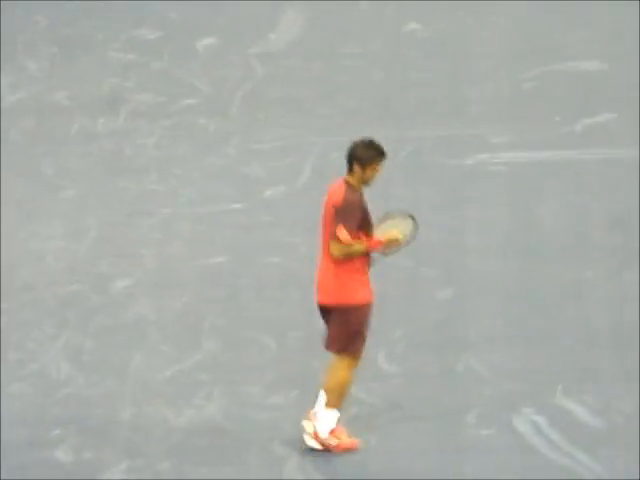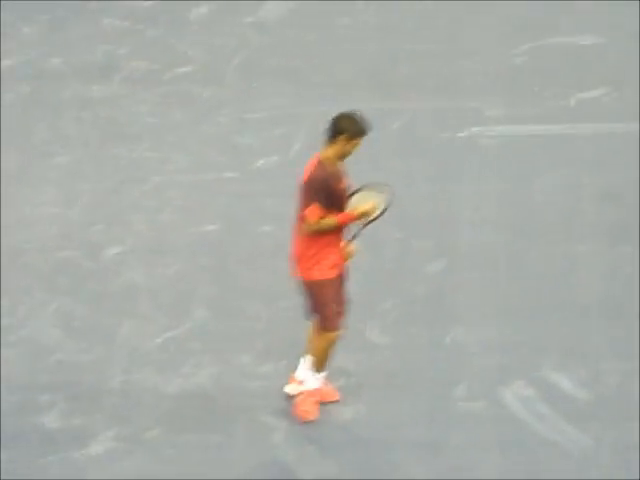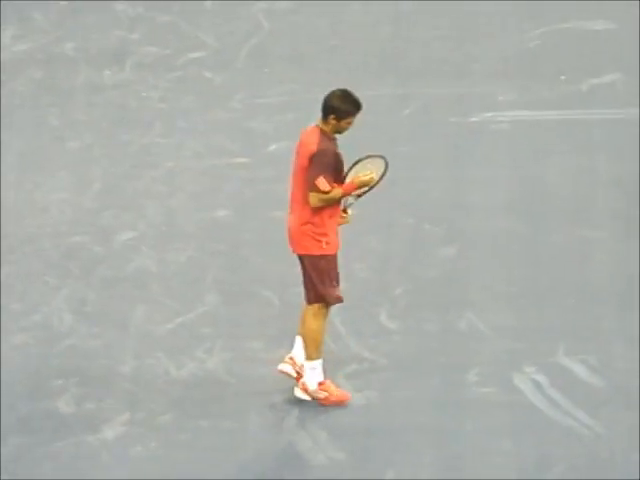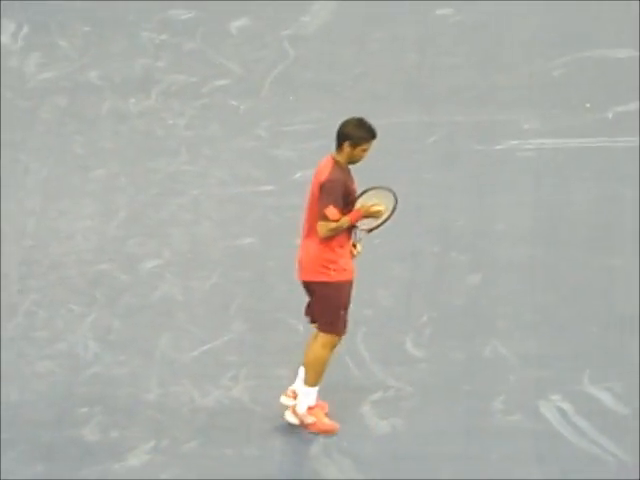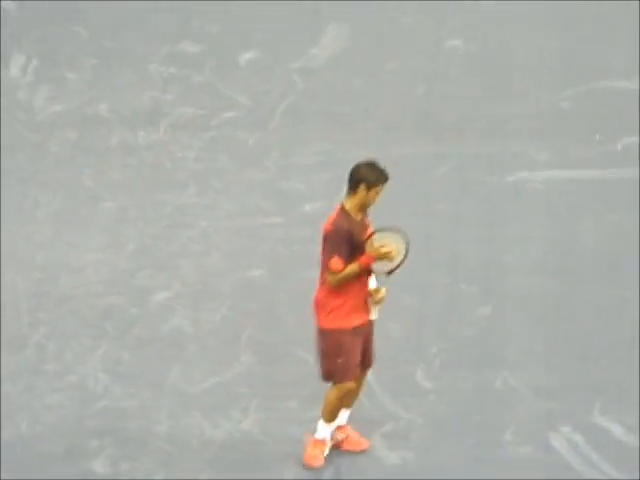
dt=0.5s
person 1, frame 1
left shoulder: (341, 190)
right shoulder: (351, 201)
right elbow: (339, 250)
left wrist: (369, 246)
right wrist: (377, 243)
left hip: (333, 289)
right hip: (349, 292)
left knee: (344, 355)
right knee: (348, 358)
left ankle: (320, 415)
right ankle: (324, 429)
person 1, frame 2
left shoulder: (333, 168)
right shoulder: (319, 175)
right elbow: (310, 225)
left wrist: (343, 240)
right wrist: (351, 217)
left hip: (330, 258)
right hip: (317, 263)
left knee: (327, 324)
right knee: (330, 330)
left ankle: (304, 378)
right ankle: (307, 387)
person 1, frame 3
left shoulder: (312, 136)
right shoulder: (324, 150)
right elbow: (317, 199)
left wrist: (337, 208)
right wrist: (353, 185)
left hip: (307, 233)
right hip: (315, 238)
left knee: (317, 301)
right knee: (320, 306)
left ankle: (296, 359)
right ankle: (314, 382)
person 1, frame 4
left shoulder: (333, 168)
right shoulder: (336, 178)
right elbow: (326, 228)
left wrist: (347, 242)
right wrist: (360, 213)
left hip: (317, 264)
right hip: (327, 268)
left knee: (324, 331)
right knee: (329, 336)
left ankle: (298, 392)
right ankle: (303, 408)
person 1, frame 5
left shoulder: (360, 218)
right shoulder: (338, 227)
right elbow: (334, 278)
left wrist: (372, 286)
right wrist: (371, 258)
left hip: (359, 312)
right hip: (336, 316)
left knee: (359, 374)
right knee: (344, 383)
left ankle: (339, 428)
right ankle: (320, 436)
